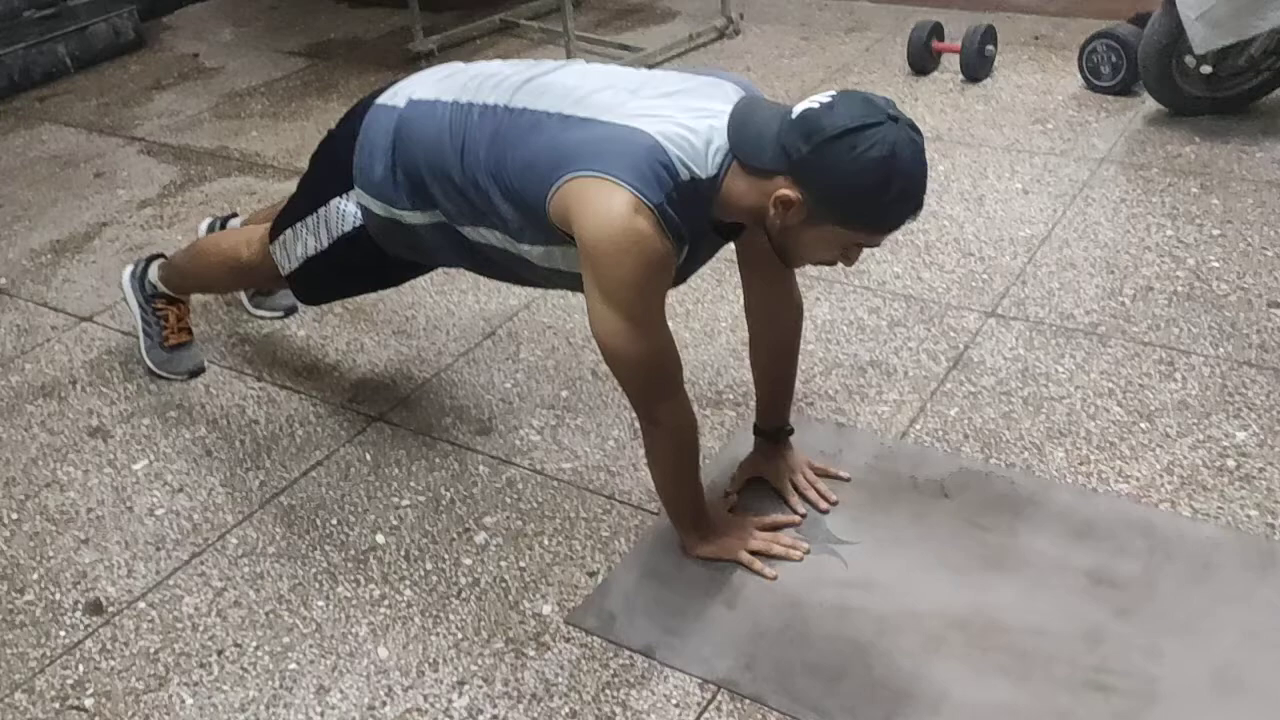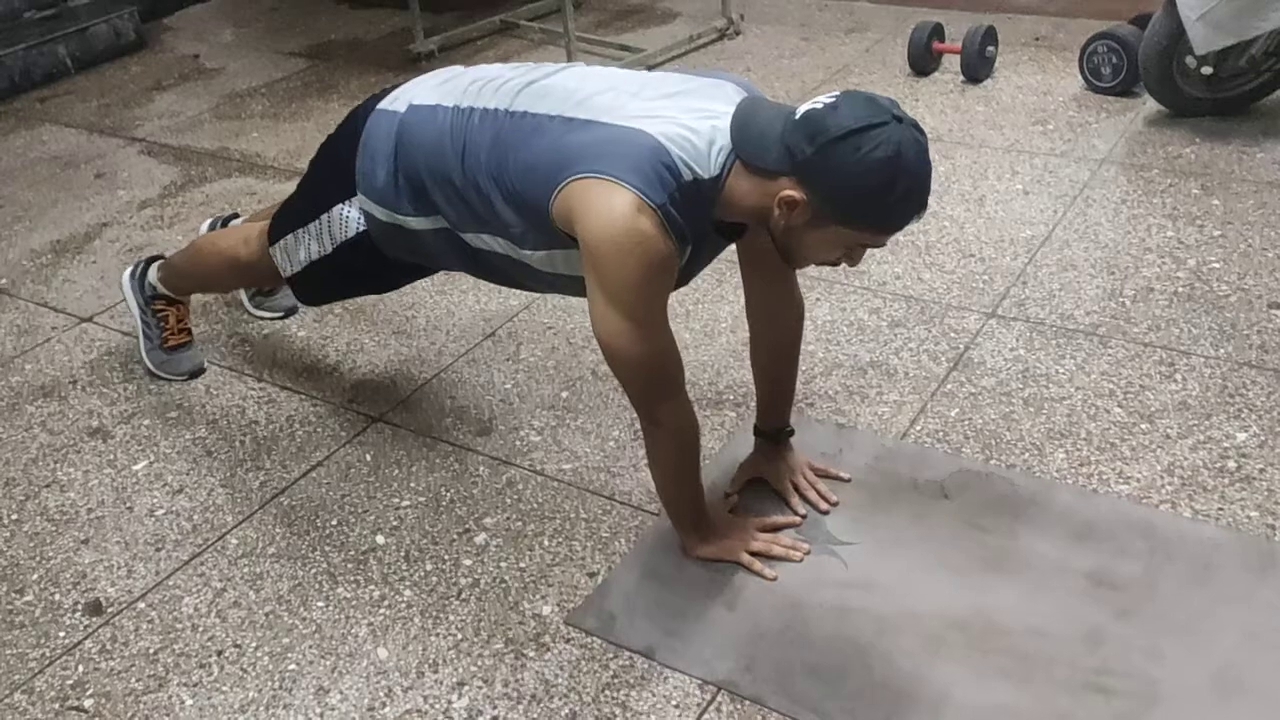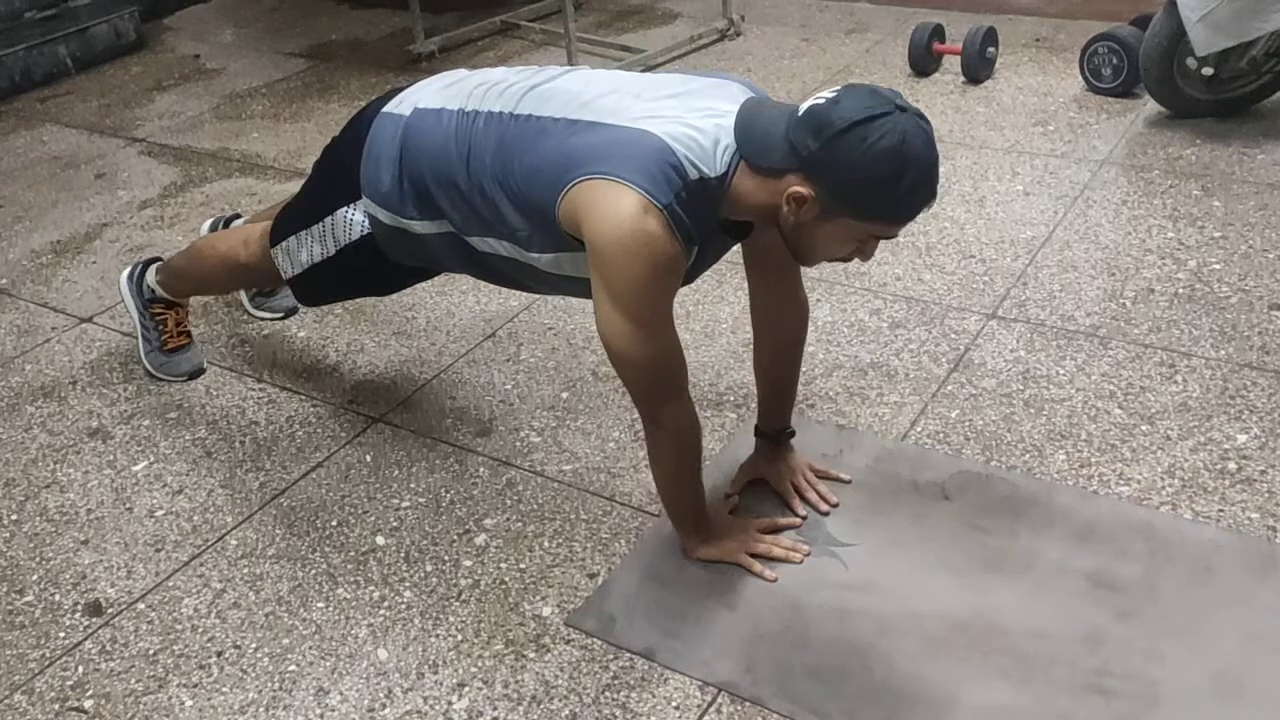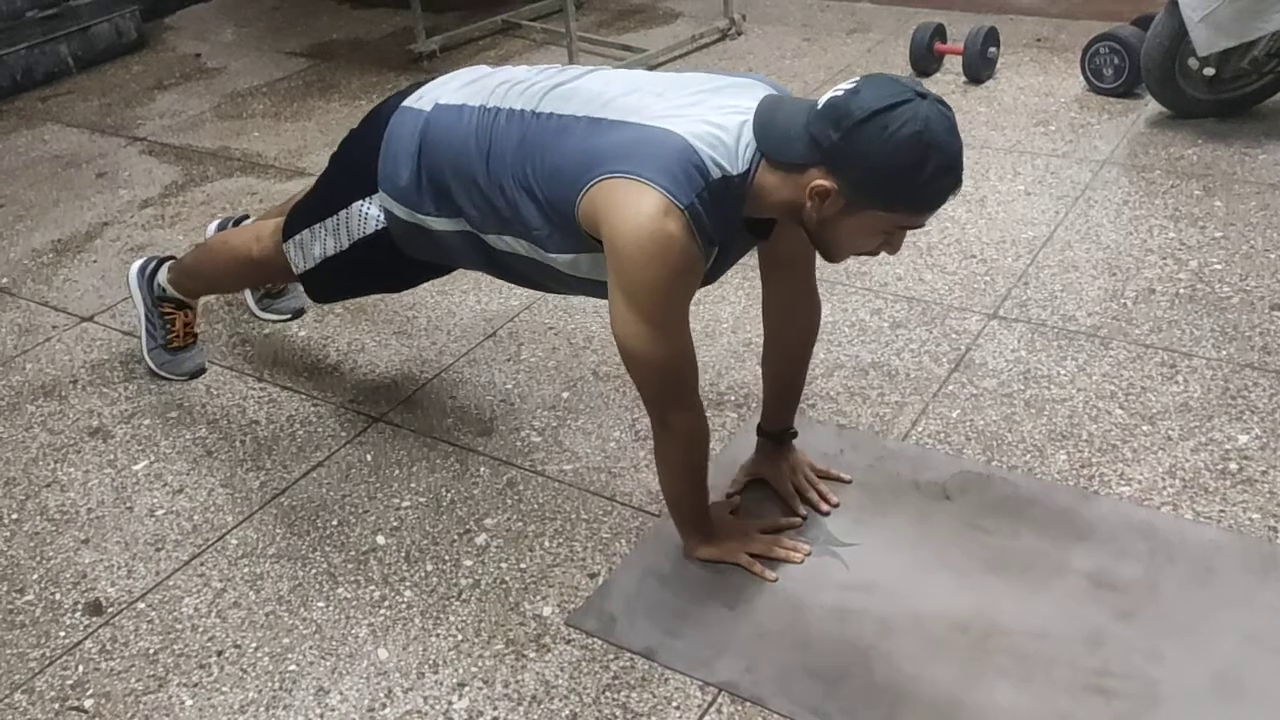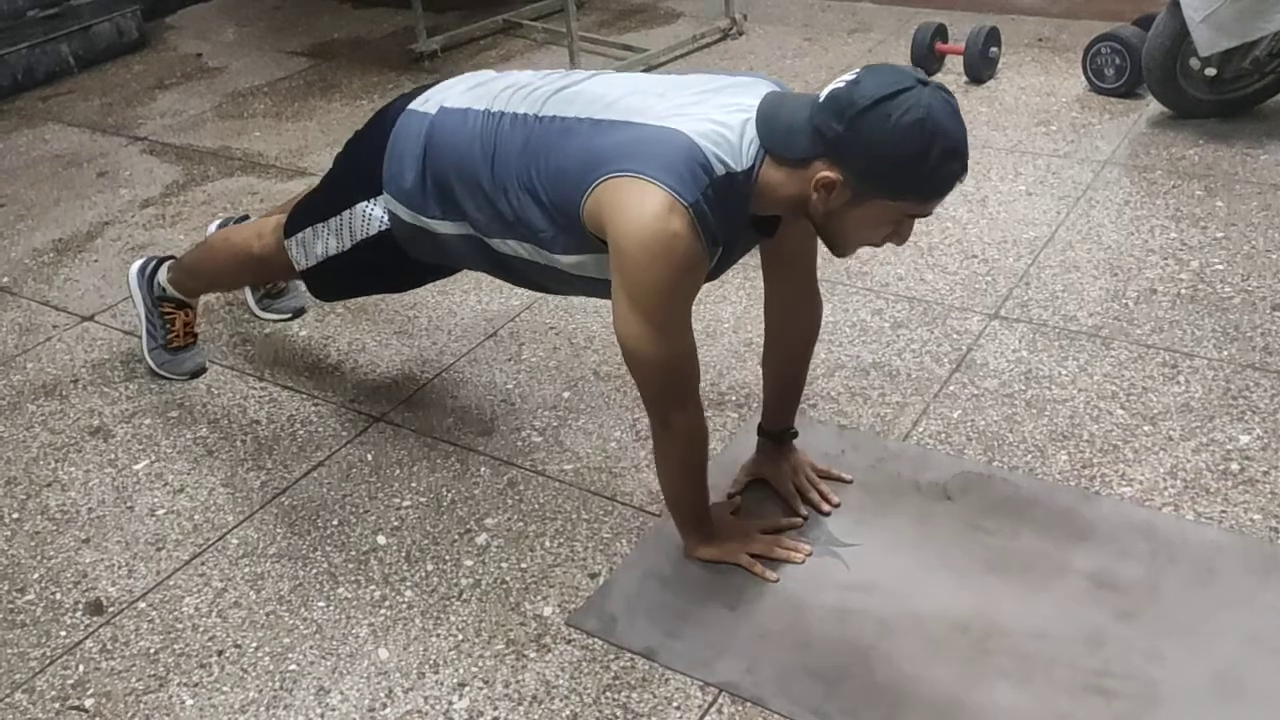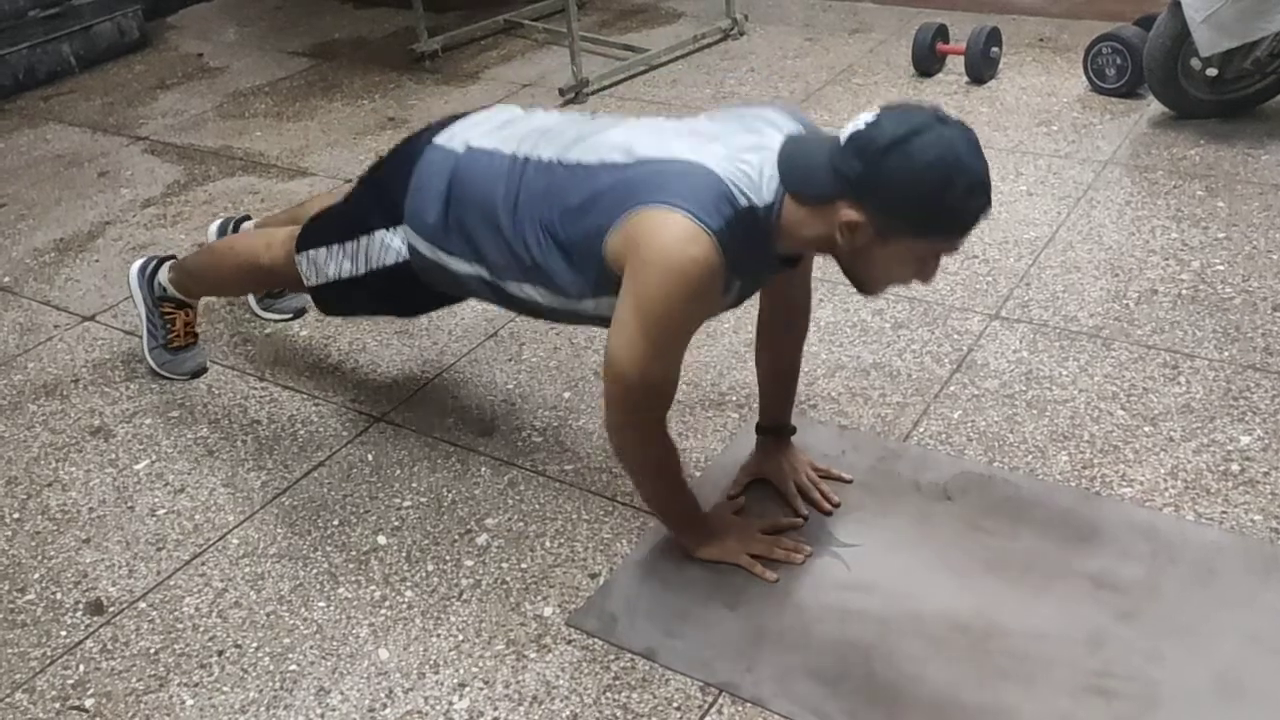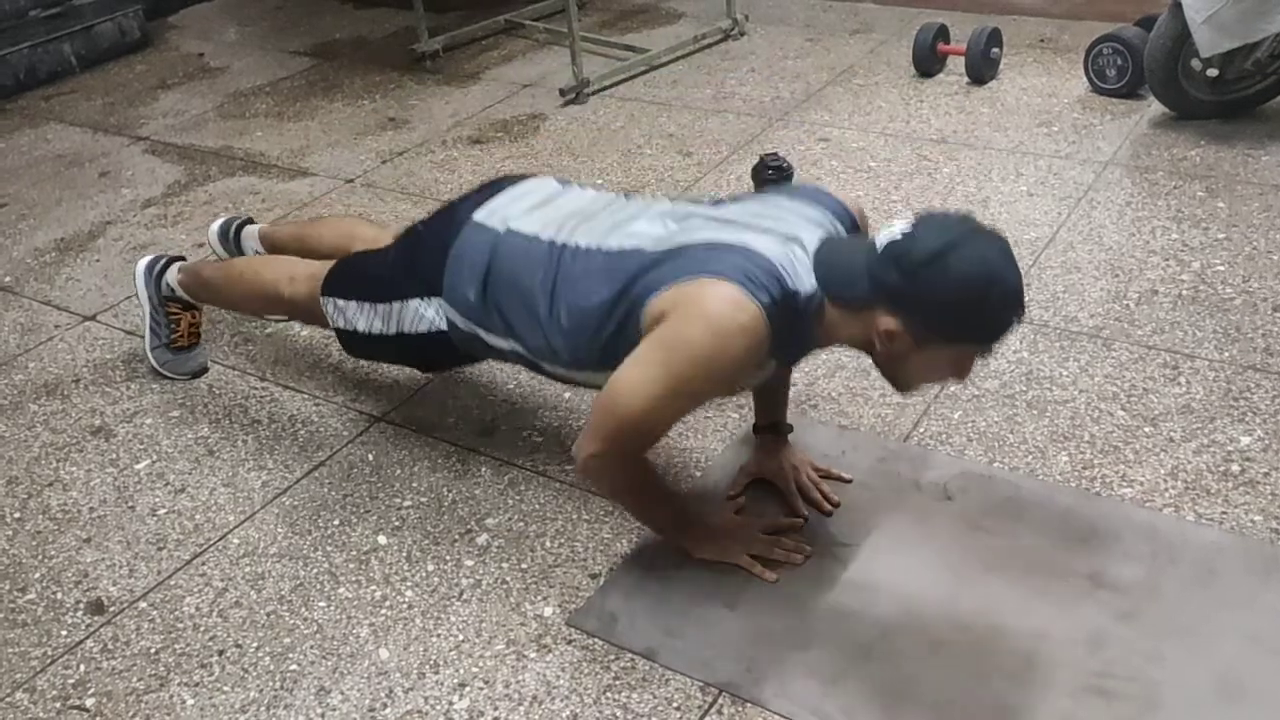
dt=0.2s
person 1, frame 1
left shoulder: (765, 136)
right shoulder: (628, 219)
left elbow: (773, 298)
right elbow: (658, 405)
left wrist: (774, 441)
right wrist: (699, 530)
left hip: (462, 118)
right hip: (397, 157)
left knee: (299, 232)
right knee: (274, 260)
left ankle: (241, 225)
right ankle: (158, 282)
person 1, frame 2
left shoulder: (768, 137)
right shoulder: (631, 219)
left elbow: (775, 298)
right elbow: (661, 406)
left wrist: (774, 441)
right wrist: (698, 530)
left hip: (461, 122)
right hip: (397, 164)
left knee: (302, 233)
right knee: (274, 257)
left ankle: (235, 224)
right ankle: (158, 283)
person 1, frame 3
left shoulder: (774, 136)
right shoulder: (638, 220)
left elbow: (780, 299)
right elbow: (663, 407)
left wrist: (775, 442)
right wrist: (698, 532)
left hip: (465, 122)
right hip: (402, 167)
left knee: (306, 234)
right knee: (272, 260)
left ankle: (239, 225)
right ankle: (156, 286)
person 1, frame 4
left shoulder: (792, 134)
right shoulder: (658, 219)
left elbow: (792, 301)
right elbow: (673, 408)
left wrist: (778, 443)
right wrist: (702, 532)
left hip: (483, 119)
right hip: (418, 162)
left knee: (310, 234)
right knee: (284, 253)
left ankle: (242, 225)
right ankle: (164, 283)
person 1, frame 5
left shoulder: (795, 132)
right shoulder: (662, 219)
left elbow: (794, 300)
right elbow: (672, 409)
left wrist: (777, 442)
right wrist: (702, 532)
left hip: (489, 123)
right hip: (422, 166)
left knee: (316, 226)
right knee: (287, 248)
left ankle: (243, 230)
right ankle: (167, 283)
person 1, frame 6
left shoulder: (812, 161)
right shoulder: (685, 247)
left elbow: (785, 297)
right elbow: (632, 424)
left wrist: (775, 441)
right wrist: (696, 532)
left hip: (504, 153)
right hip: (439, 204)
left knee: (336, 233)
right knee: (294, 261)
left ankle: (243, 227)
right ankle: (168, 284)
person 1, frame 7
left shoulder: (843, 231)
right shoulder: (731, 320)
right elbow: (600, 453)
left wrist: (772, 439)
right wrist: (696, 533)
left hip: (541, 214)
right hip: (474, 278)
left knee: (373, 250)
right knee: (317, 293)
left ankle: (253, 235)
right ankle: (176, 283)
